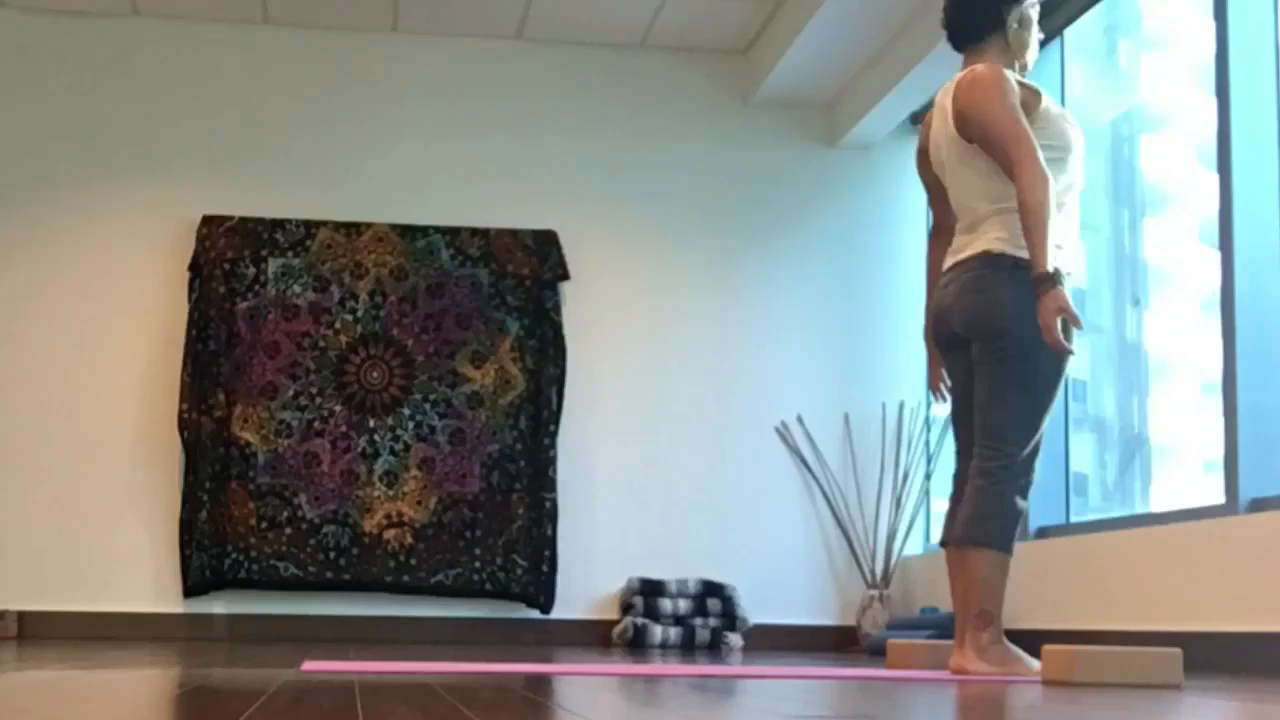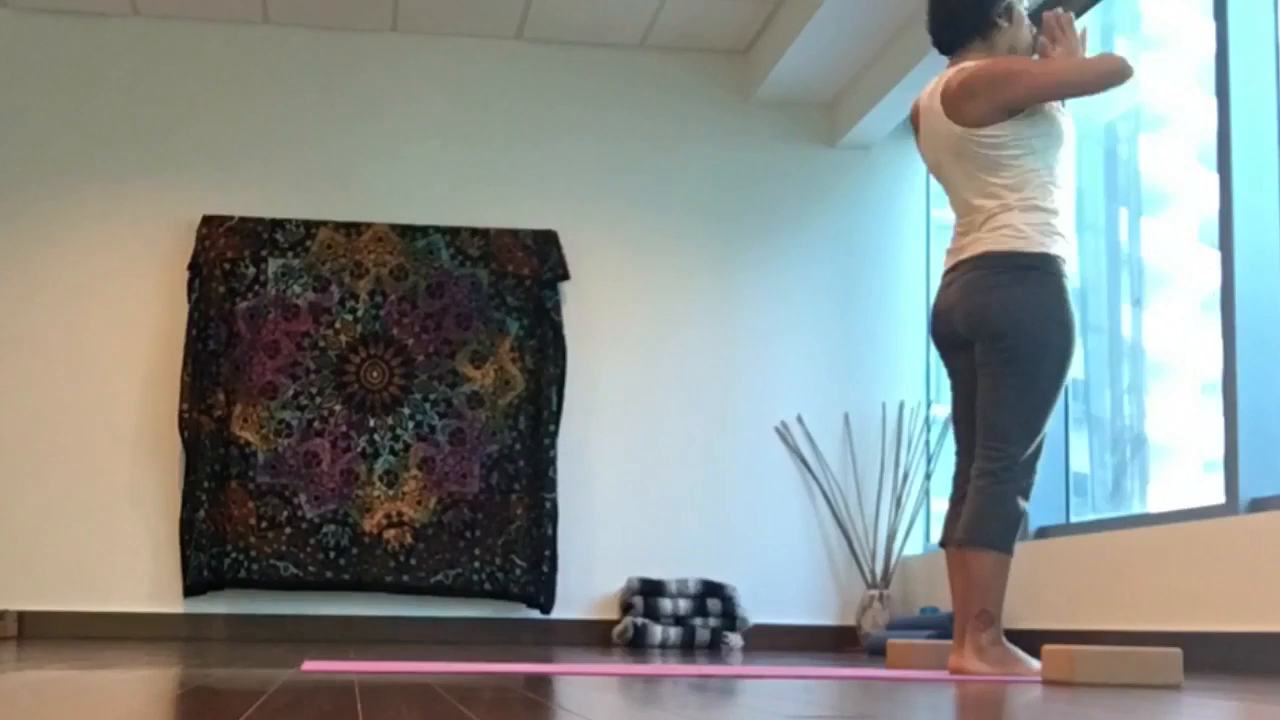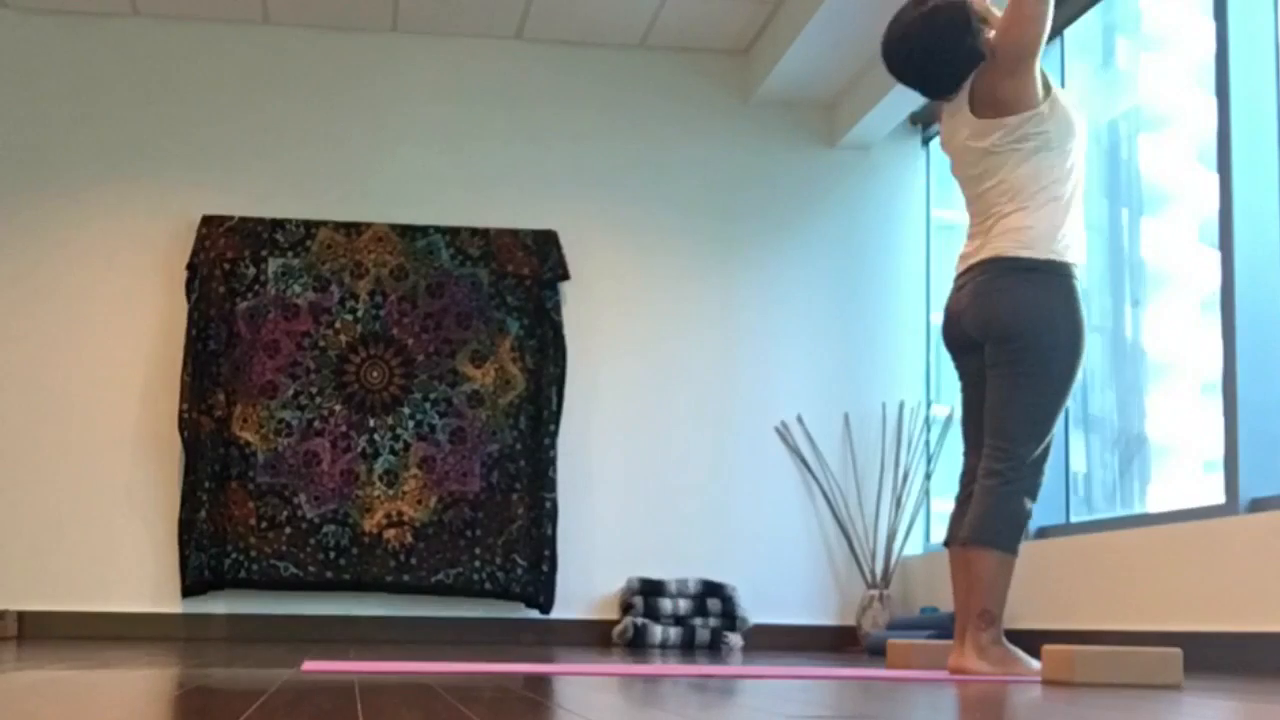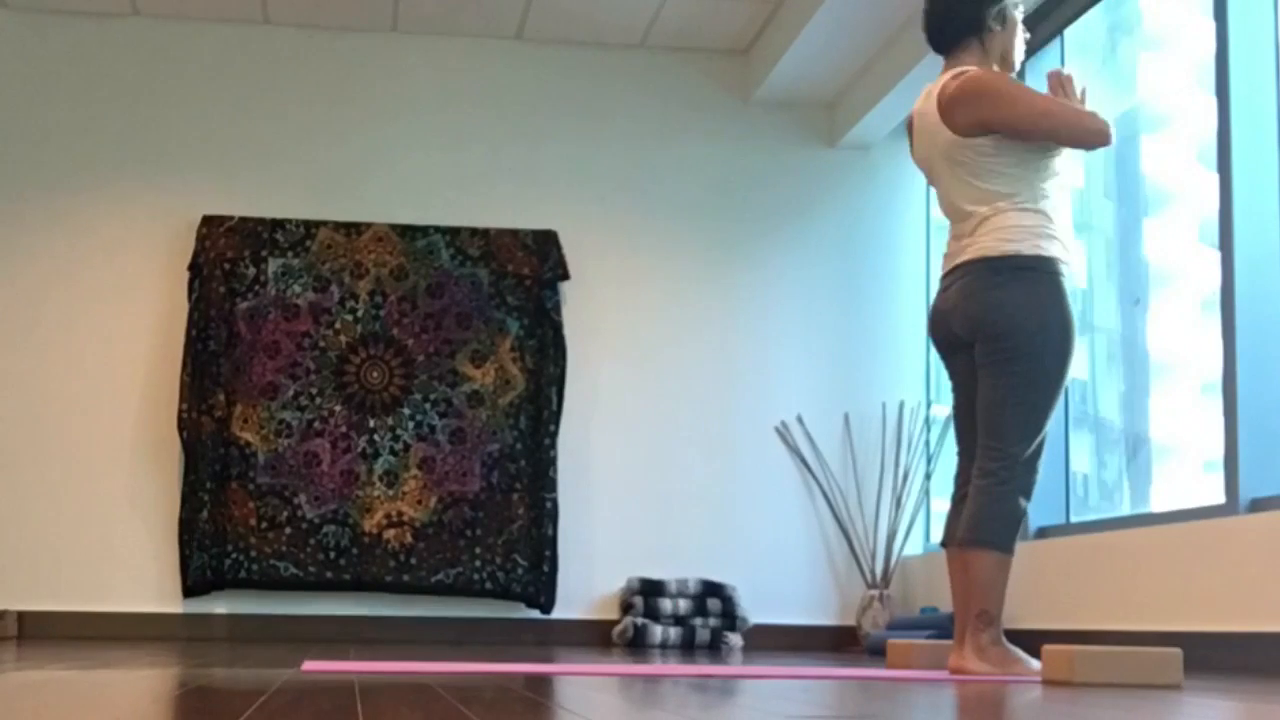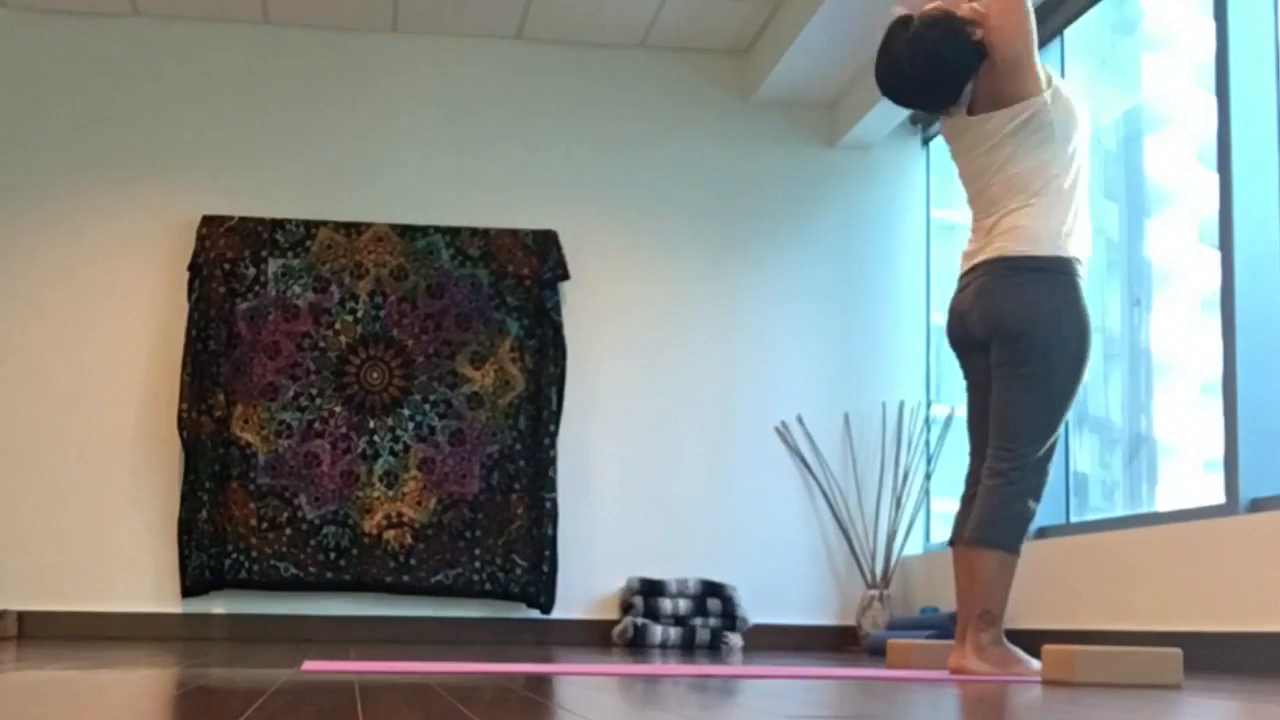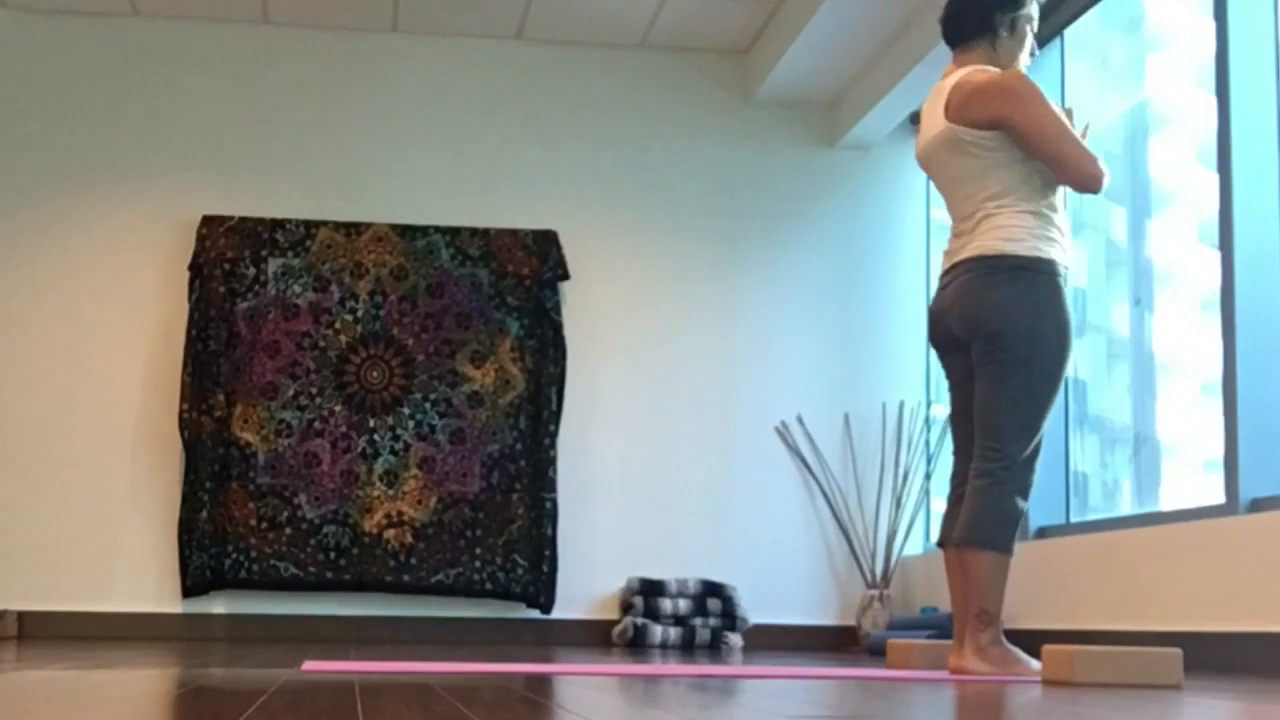
dt=0.3s
person 1, frame 1
left shoulder: (938, 114)
right shoulder: (989, 84)
right elbow: (1029, 177)
left wrist: (935, 328)
right wrist: (1046, 279)
left hip: (963, 291)
right hip: (1011, 284)
left knee: (978, 471)
right knee: (1002, 469)
left ankle: (969, 639)
right ankle: (982, 642)
person 1, frame 2
left shoulder: (929, 104)
right shoulder: (993, 80)
right elbow: (1115, 67)
left wrist: (1047, 59)
right wrist: (1067, 58)
left hip: (963, 290)
right hip: (1019, 282)
left knee: (979, 472)
right knee: (1005, 469)
left ankle: (968, 640)
right ankle: (983, 644)
person 1, frame 3
left shoulder: (957, 106)
right shoulder: (1009, 75)
left hip: (976, 292)
right hip: (1028, 288)
left knee: (986, 473)
right knee: (1010, 471)
left ankle: (970, 639)
right ankle: (982, 642)
person 1, frame 4
left shoulder: (925, 108)
right shoulder: (979, 87)
right elbow: (1093, 130)
right wrist: (1065, 98)
left hip: (961, 292)
right hip: (1018, 284)
left knee: (981, 471)
right knee: (1006, 470)
left ankle: (969, 640)
right ankle: (982, 642)
person 1, frame 5
left shoulder: (958, 101)
right shoulder: (1009, 77)
left hip: (981, 290)
right hip: (1035, 284)
left knee: (990, 472)
right knee: (1015, 469)
left ankle: (969, 638)
right ankle: (981, 642)
person 1, frame 6
left shoulder: (934, 109)
right shoulder: (1000, 88)
right elbow: (1088, 175)
left wrist: (1049, 134)
right wrist: (1067, 132)
left hip: (960, 292)
right hip: (1016, 284)
left knee: (974, 471)
right knee: (1003, 469)
left ankle: (967, 640)
right ankle: (982, 643)
